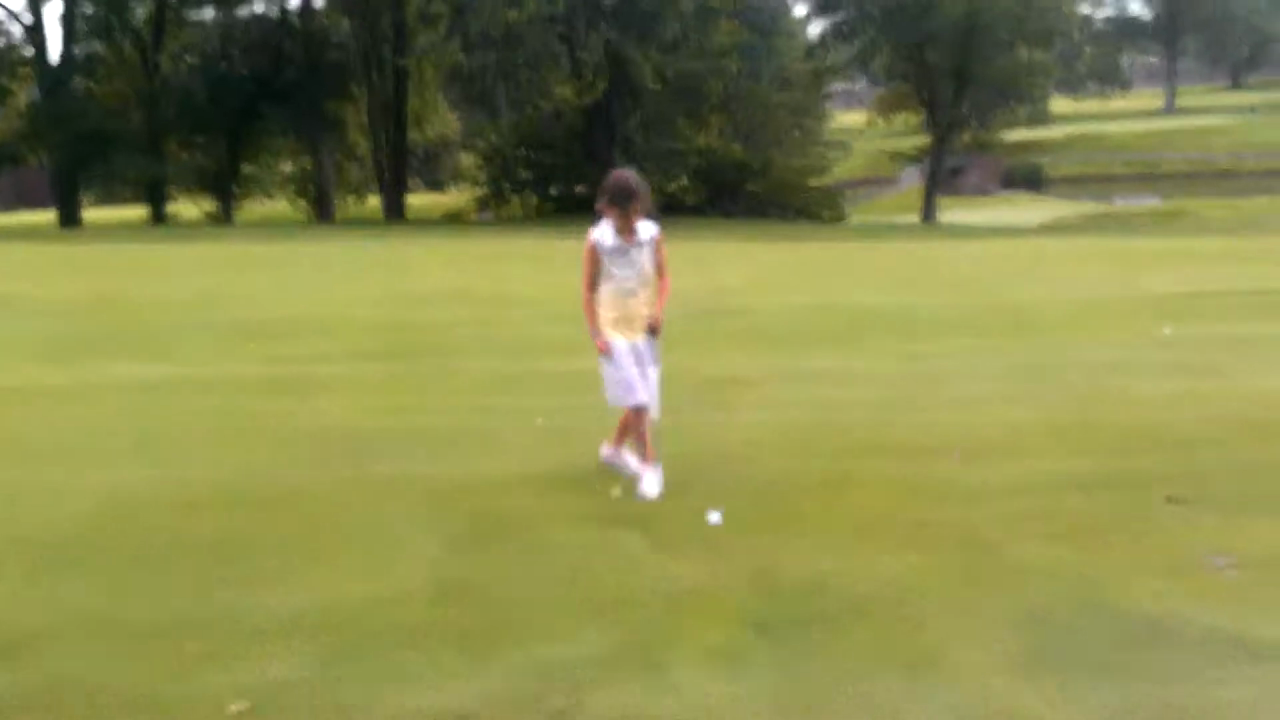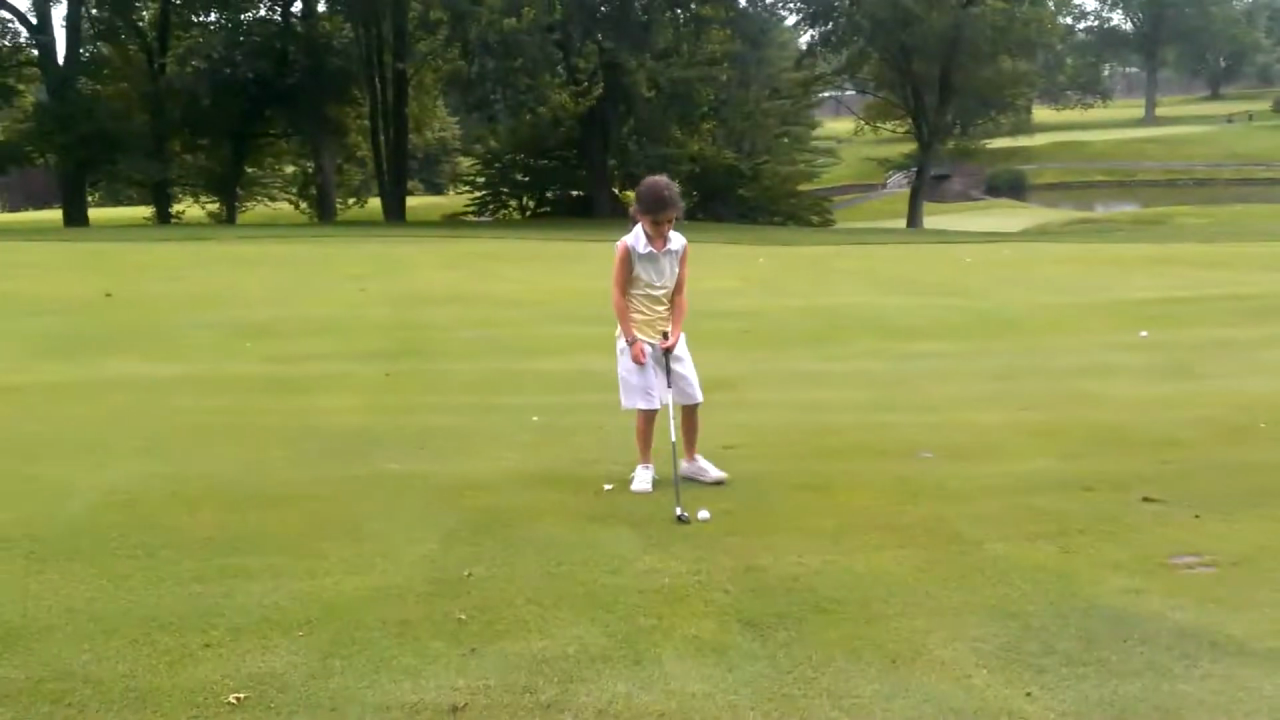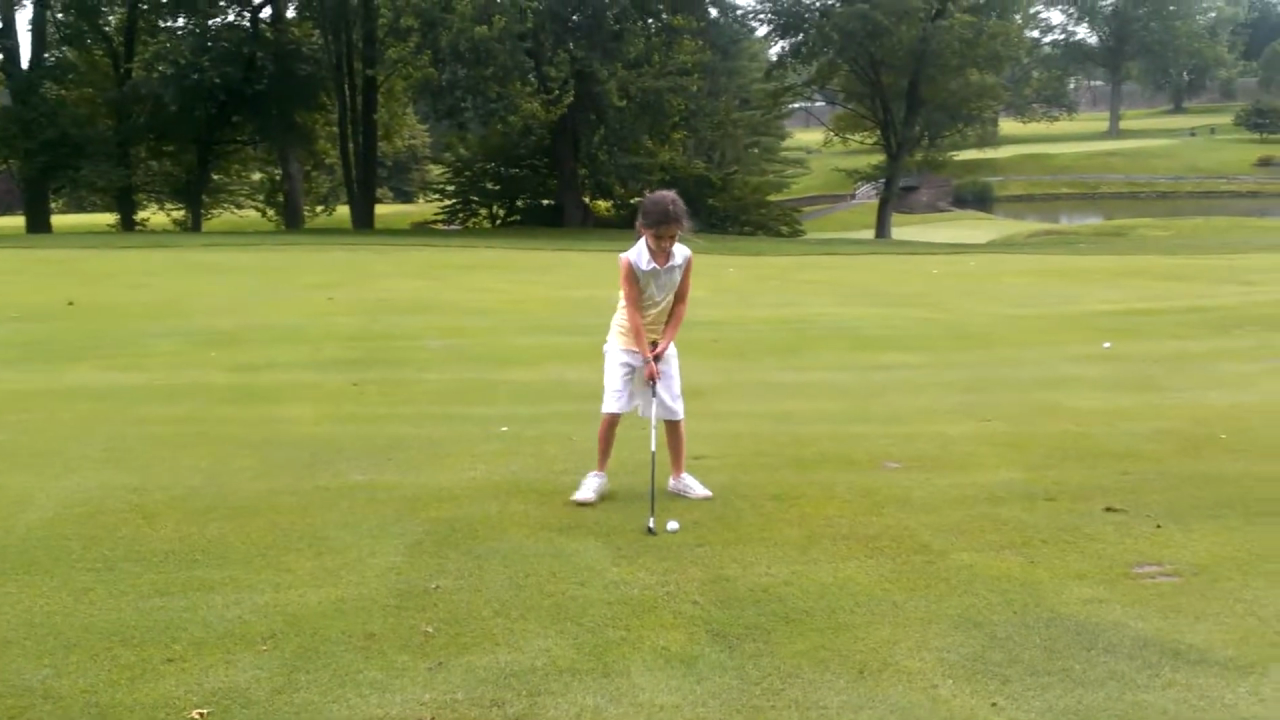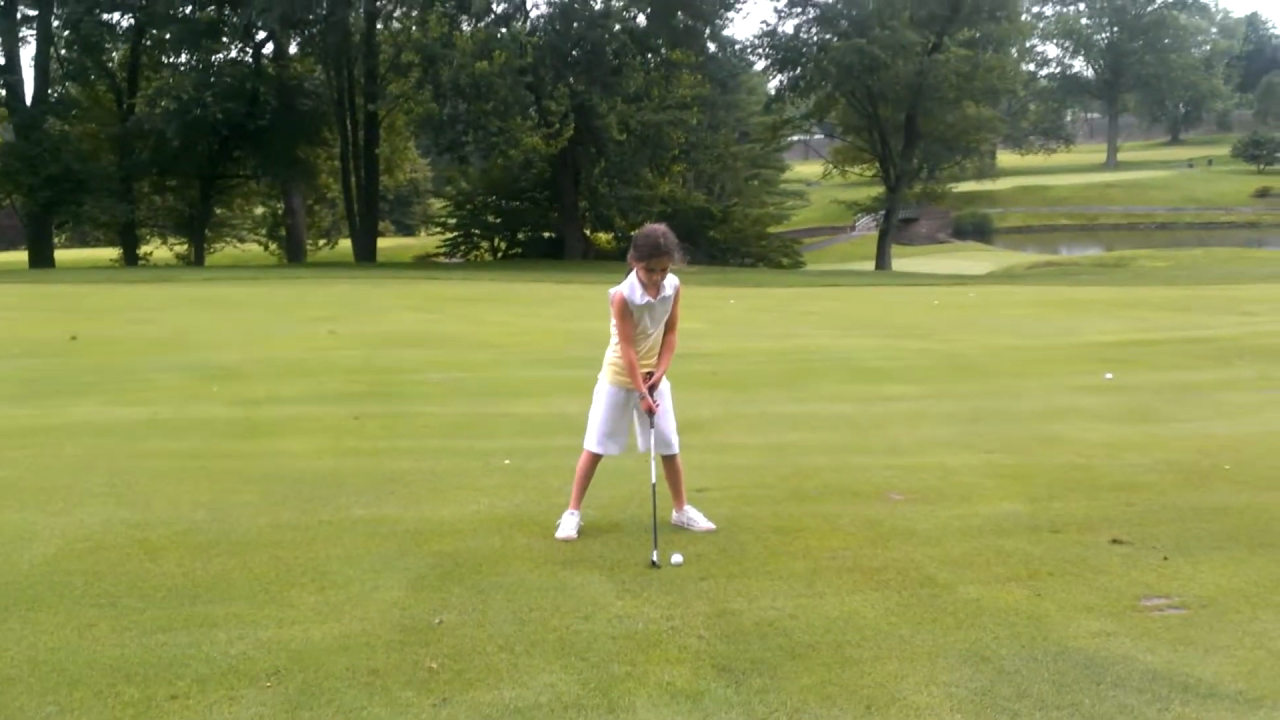
dt=0.3s
person 1, frame 1
left shoulder: (652, 234)
right shoulder: (597, 241)
left elbow: (662, 276)
right elbow: (589, 290)
left wrist: (659, 311)
right wrist: (597, 333)
left hip: (643, 329)
right hip: (614, 331)
left knee: (644, 401)
right knee: (635, 400)
left ankle: (613, 449)
right ankle: (647, 465)
person 1, frame 2
left shoulder: (679, 245)
right shoulder: (627, 247)
left elbow: (679, 293)
right elbow: (619, 296)
left wrist: (675, 333)
right wrist: (632, 339)
left hip: (669, 333)
right hip: (637, 335)
left knee: (691, 397)
right knee: (647, 404)
left ankle: (691, 460)
right ankle: (644, 466)
person 1, frame 3
left shoulder: (684, 257)
right shoulder: (630, 261)
left elbow: (680, 303)
right elbow: (634, 313)
left wrist: (664, 343)
right wrist: (645, 357)
left hip: (661, 343)
right hip: (625, 343)
left knee: (674, 411)
right knee: (613, 408)
left ankle: (679, 477)
right ankle: (598, 475)
person 1, frame 4
left shoulder: (673, 288)
right shoulder: (622, 295)
left elbow: (670, 333)
right elbow: (627, 347)
left wrist: (659, 373)
right wrist: (641, 392)
left hip: (654, 377)
right hip: (617, 378)
left knee: (669, 447)
right knee: (595, 446)
left ankle: (681, 510)
right ankle: (572, 512)
